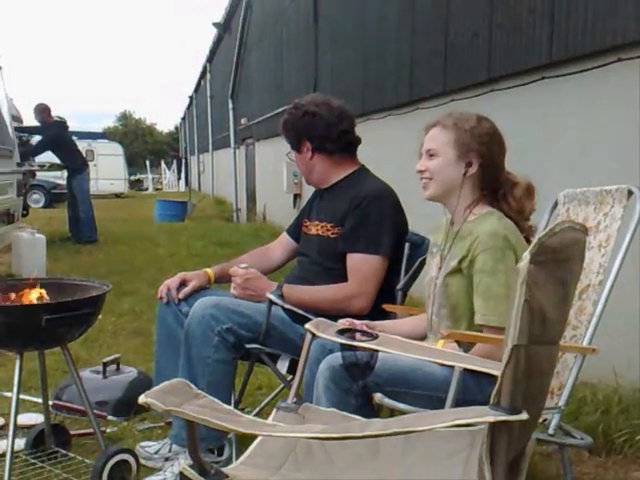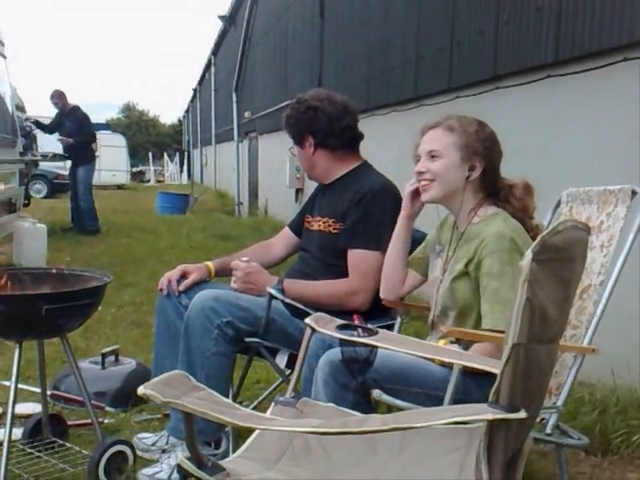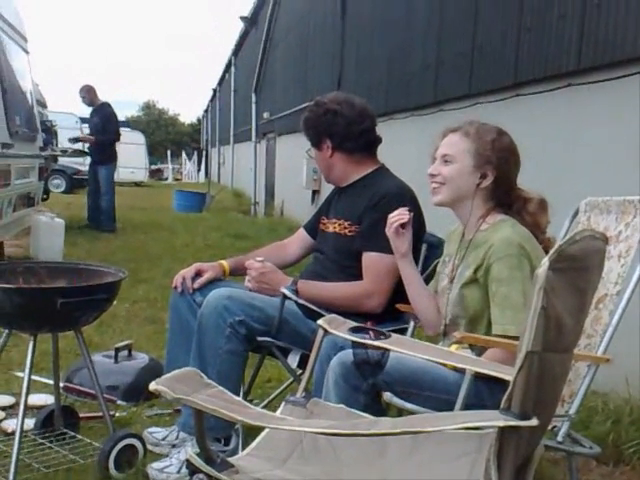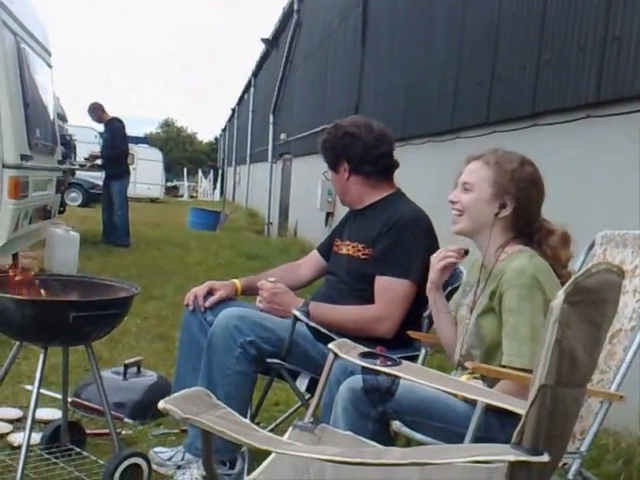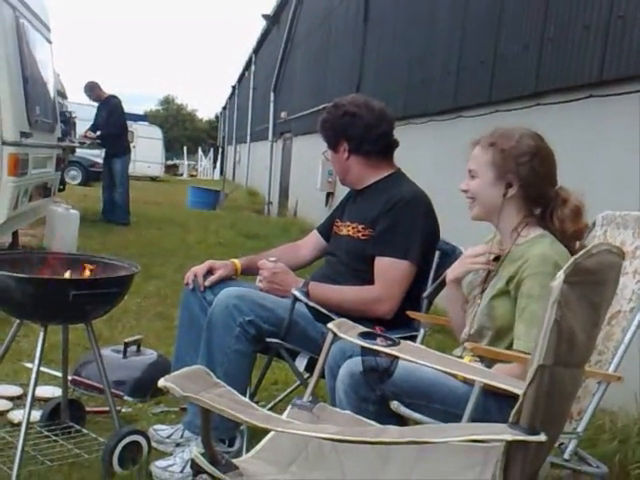
dt=1s
person 1, frame 1
left shoulder: (372, 199)
right shoulder: (322, 196)
left elbow: (358, 298)
right elbow: (274, 252)
left wrist: (273, 291)
right wrist: (209, 274)
right hip: (293, 310)
left knee: (211, 315)
right knee: (177, 300)
left ankle: (202, 448)
right ankle: (182, 428)
person 1, frame 2
left shoulder: (373, 194)
right shoulder: (325, 191)
left elbow: (359, 294)
right elbow: (276, 246)
left wrist: (274, 286)
right wrist: (210, 267)
right hip: (295, 304)
left knee: (211, 308)
right knee: (177, 294)
left ankle: (200, 441)
right ankle: (179, 422)
person 1, frame 3
left shoulder: (390, 197)
right shoulder: (342, 194)
left elbow: (373, 296)
right elbow: (291, 247)
left wrist: (287, 287)
right wrist: (223, 265)
right hip: (308, 304)
left knee: (224, 306)
right knee: (192, 291)
left ankle: (210, 438)
right ankle: (189, 417)
person 1, frame 4
left shoulder: (405, 222)
right shoulder: (357, 217)
left elbow: (384, 321)
right elbow: (304, 268)
left wrist: (299, 308)
right wrist: (237, 285)
right hip: (319, 327)
left knee: (234, 325)
right knee: (203, 310)
right ankle: (197, 438)
person 1, frame 5
left shoulder: (405, 203)
right shoulder: (357, 198)
left elbow: (383, 302)
right elbow: (304, 248)
left wrist: (298, 288)
right wrist: (236, 264)
right hip: (319, 308)
left knee: (235, 304)
right knee: (203, 288)
left ankle: (213, 437)
right ankle: (192, 413)
person 2, frame 1
left shoulder: (491, 235)
right shoulder: (449, 229)
left elbow: (495, 349)
left wrist: (413, 356)
right wrist: (374, 327)
left hip: (480, 379)
right hip: (446, 362)
left knee: (339, 369)
person 2, frame 2
left shoulder: (498, 236)
right shoulder: (448, 227)
left elbow: (496, 350)
right elbow: (390, 290)
left wrist: (416, 354)
right wrist: (406, 218)
left hip: (481, 380)
right hip: (444, 360)
left knee: (338, 364)
right knee: (326, 342)
person 2, frame 3
left shoulder: (506, 243)
right shoulder: (459, 236)
left elbow: (509, 355)
right elbow: (435, 323)
left wrist: (436, 368)
right wrist: (403, 256)
left hip: (493, 385)
right hip: (457, 365)
left knee: (350, 365)
right knee: (337, 344)
person 2, frame 4
left shoulder: (521, 271)
right shoulder: (483, 266)
left elbow: (520, 388)
right elbow: (458, 353)
left wrist: (457, 399)
right wrist: (434, 288)
left hip: (506, 419)
right hip: (475, 399)
left knee: (360, 391)
person 2, frame 5
left shoulder: (540, 258)
right shoulder: (496, 246)
left elbow: (525, 372)
left wrist: (451, 376)
right wrist: (453, 281)
left hip: (503, 401)
left knee: (360, 375)
right knee: (344, 353)
person 3, frame 1
left shoulder: (54, 132)
right shoulder: (52, 126)
left elbow: (34, 150)
right elbow: (35, 130)
left hip: (79, 169)
right hip: (73, 169)
left knee: (83, 204)
right knee: (72, 203)
left ankle: (90, 236)
right ankle: (76, 234)
person 3, frame 2
left shoulder: (80, 116)
right shoulder: (60, 116)
left elbow: (92, 138)
right elbow: (49, 129)
left wrist: (72, 141)
right wrist: (35, 122)
left hip: (86, 161)
right hip: (74, 161)
left knee: (84, 195)
right knee: (74, 195)
left ankle: (92, 226)
right ankle: (78, 224)
person 3, frame 3
left shoulder: (108, 112)
right shoulder: (94, 112)
left elbow: (115, 137)
left wrist: (94, 140)
right wrist: (81, 138)
left hip: (106, 160)
right hip: (95, 159)
left knee: (106, 194)
right knee: (92, 192)
left ankle: (108, 224)
right ankle: (94, 221)
person 3, frame 4
left shoulder: (116, 127)
right shoulder: (108, 127)
left elbow: (122, 152)
left wrist: (100, 155)
right wrist: (99, 155)
left hip: (119, 174)
right hip: (110, 174)
left knee: (119, 208)
right knee: (107, 207)
left ankle: (122, 239)
right ankle: (109, 236)
person 3, frame 5
left shoulder: (114, 104)
right shoulder: (101, 106)
left elbow: (115, 129)
right elbow: (96, 124)
left wrist: (96, 137)
right wrist: (87, 133)
left hip: (120, 152)
right hip: (109, 151)
left knee: (120, 186)
right knee: (107, 185)
left ankle: (122, 217)
right ankle: (108, 214)
